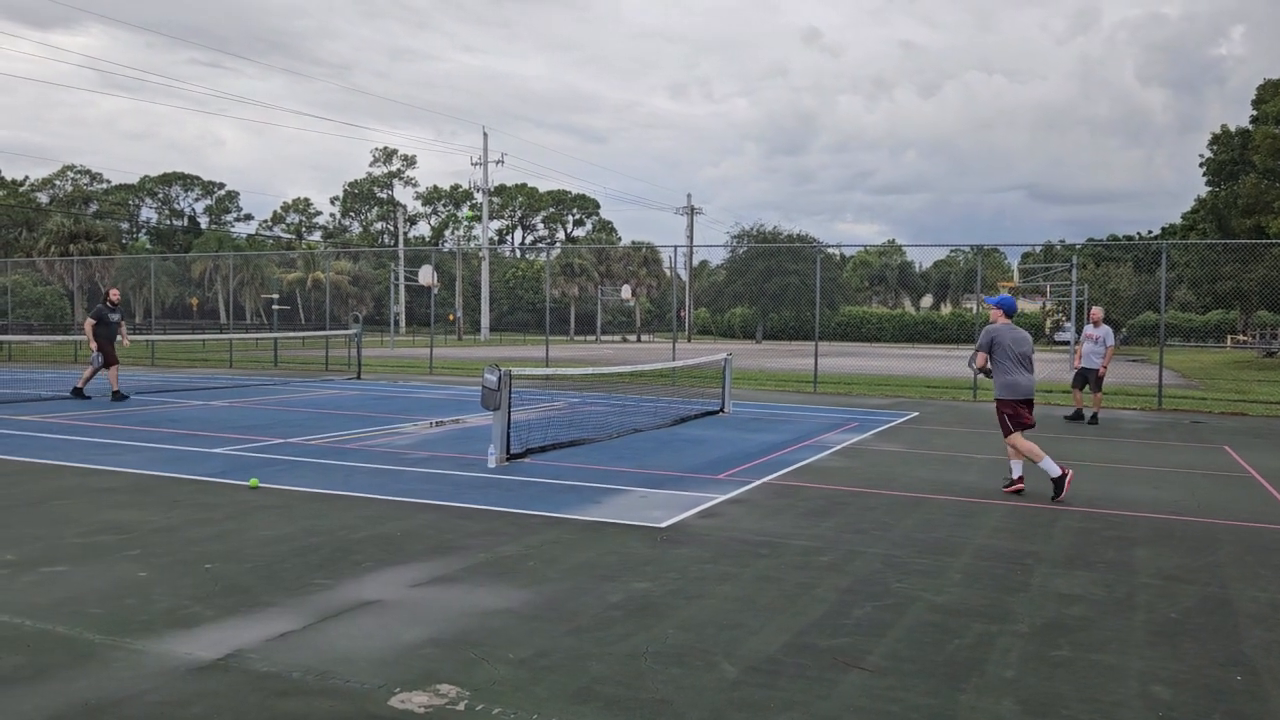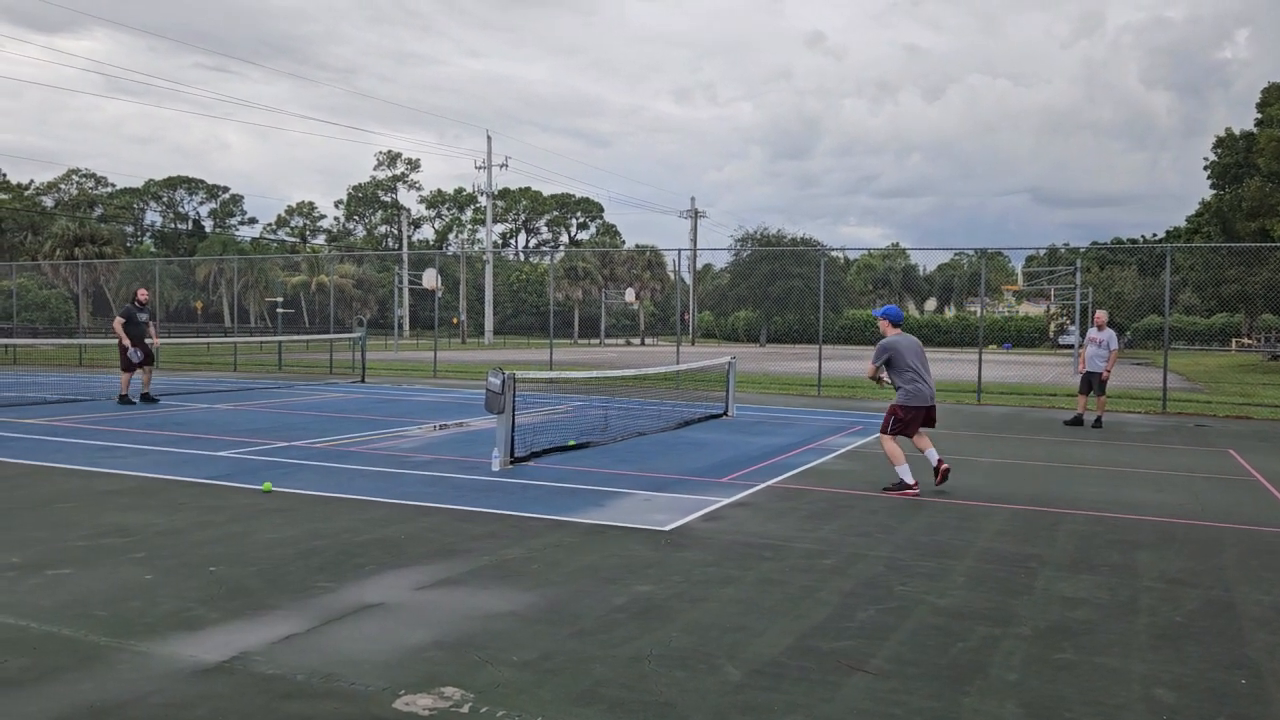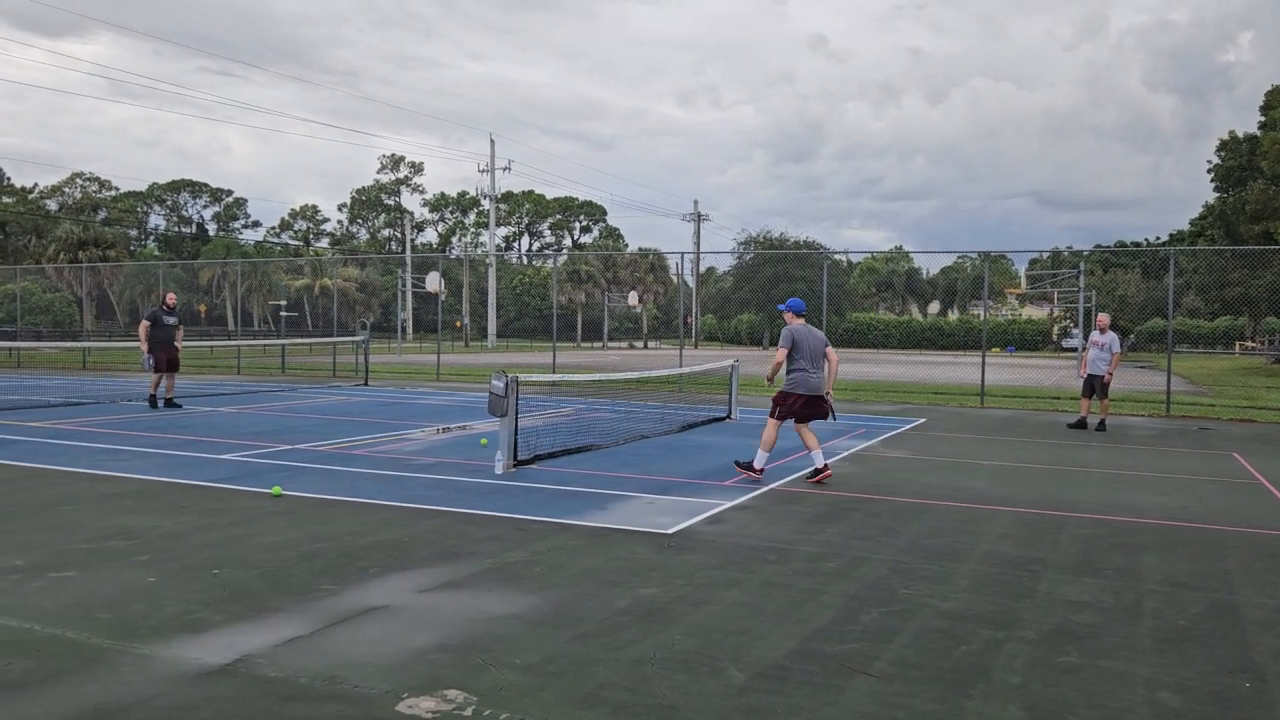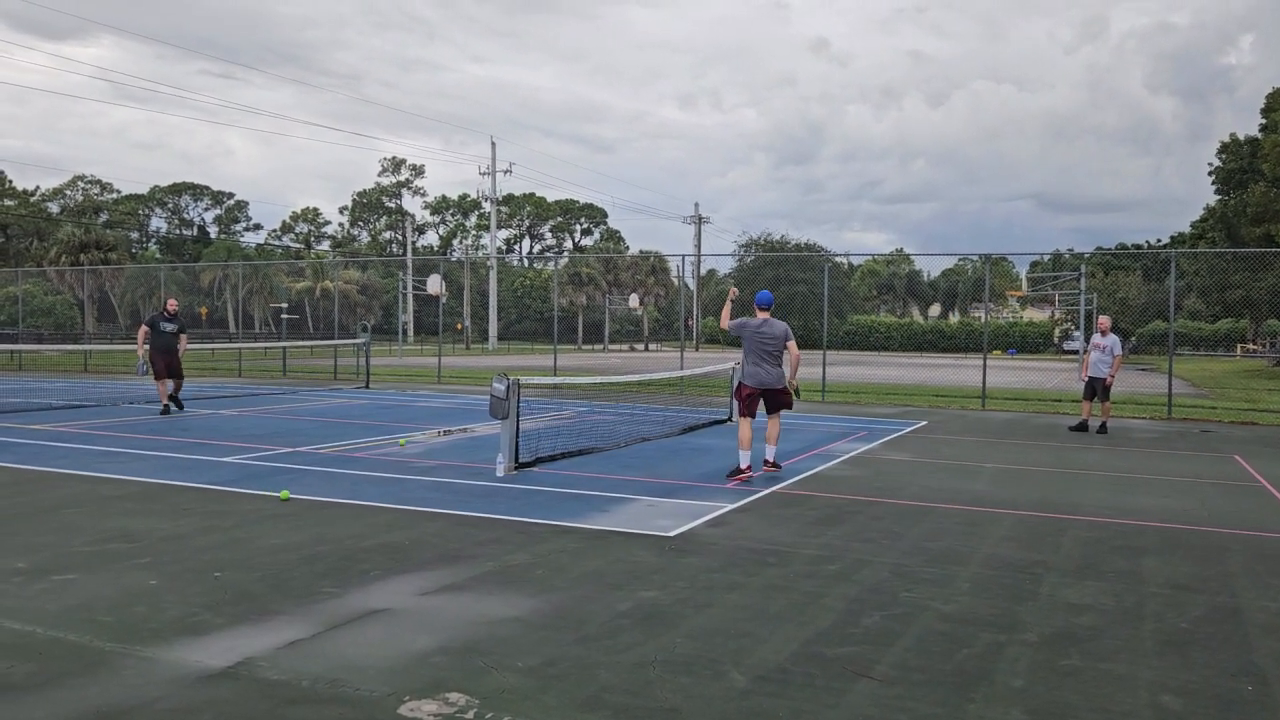
dt=0.5s
person 1, frame 1
left shoulder: (990, 331)
right shoulder: (1025, 335)
left elbow: (979, 363)
left wrist: (990, 370)
left hip: (1008, 392)
right hip: (1027, 390)
left knee: (1014, 439)
right knee: (1012, 435)
left ankle: (1058, 474)
right ankle: (1017, 478)
person 1, frame 2
left shoulder: (886, 344)
right shoulder: (914, 340)
left elbow: (871, 373)
left wrist: (879, 378)
left hip: (910, 399)
right hip: (927, 397)
left knee: (886, 438)
right knee: (915, 433)
left ankle: (909, 483)
right ankle: (937, 463)
person 1, frame 3
left shoulder: (789, 331)
right shoulder: (819, 333)
left elbow: (779, 359)
right elbow: (834, 360)
left wrist: (770, 376)
right wrist: (828, 387)
left hip: (796, 387)
right hip: (816, 389)
left knee: (773, 423)
right knee: (802, 426)
left ankle: (757, 467)
right ankle: (821, 466)
person 1, frame 4
left shoulder: (745, 324)
right shoulder: (782, 327)
left elbow: (723, 324)
right elbow: (795, 354)
left wrist: (730, 300)
right wrist: (792, 378)
left hip: (751, 382)
right hip: (776, 382)
left knee: (744, 421)
right knee: (774, 418)
left ankle: (744, 467)
right ankle: (769, 460)
